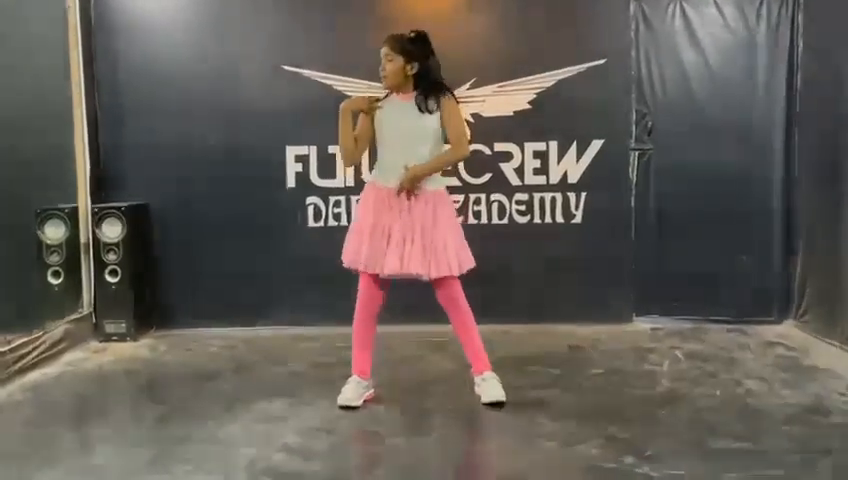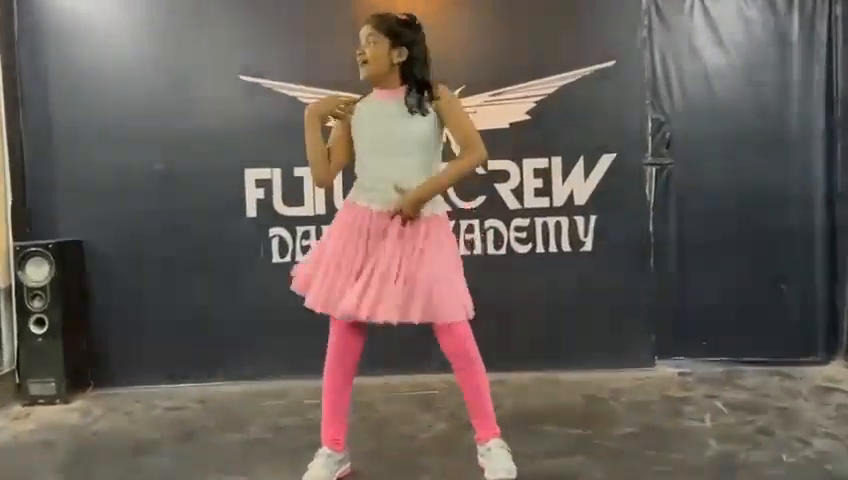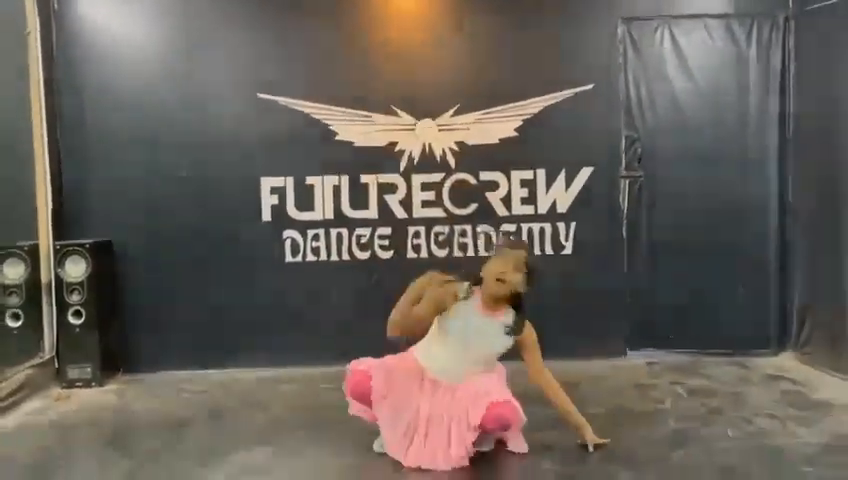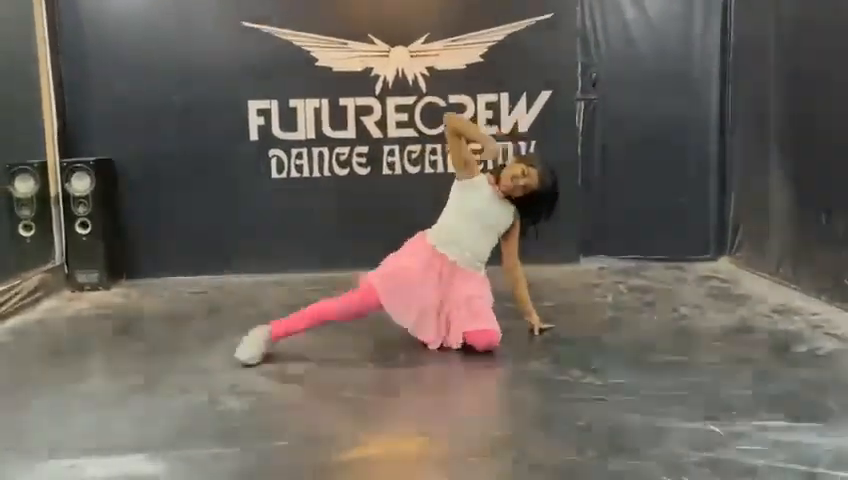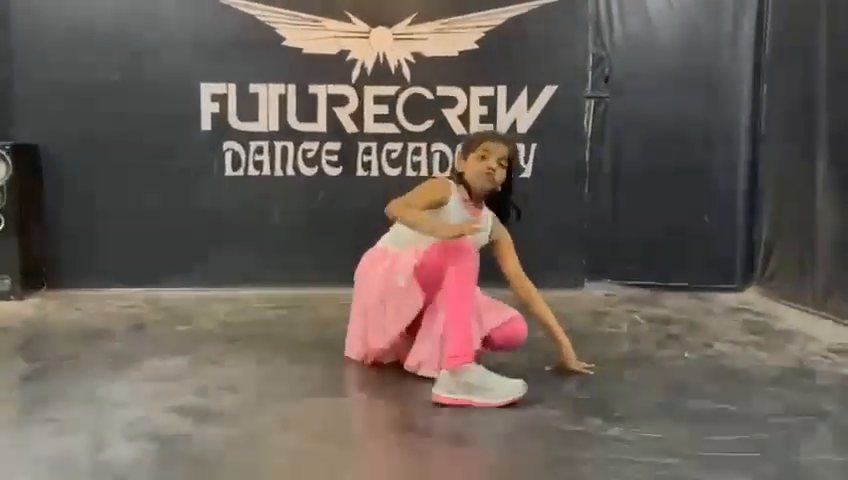
dt=1s
person 1, frame 1
left shoulder: (440, 101)
right shoulder: (375, 108)
left elbow: (460, 149)
right elbow: (350, 158)
left wrist: (418, 172)
right wrist: (347, 112)
left hip: (428, 205)
right hip: (381, 204)
left knee: (451, 295)
right knee: (368, 295)
left ankle: (483, 372)
right ankle: (360, 377)
person 1, frame 2
left shoulder: (434, 99)
right shoulder: (352, 111)
left elbow: (475, 152)
right elbow: (323, 176)
left wrist: (422, 193)
right wrist: (313, 118)
left hip: (422, 230)
right hip: (361, 229)
left knee: (458, 342)
right knee: (342, 345)
left ankle: (490, 441)
person 1, frame 3
left shoulder: (519, 326)
right shoulder: (451, 294)
left elbow: (543, 377)
right elbow: (395, 329)
left wrist: (582, 426)
right wrist: (416, 290)
left hip: (470, 389)
right hip: (418, 374)
left knee: (503, 415)
right knee: (358, 380)
left ankle: (480, 432)
right ankle: (398, 428)
person 1, frame 4
left shoulder: (513, 214)
right shoulder: (471, 175)
left elbow: (512, 263)
right elbow: (450, 122)
left wrist: (530, 314)
right wrist: (484, 139)
left hip: (466, 278)
right hip: (427, 255)
left knee: (487, 341)
right knee: (363, 301)
left ankle: (447, 320)
right ankle: (270, 333)
person 1, frame 5
left shoulder: (492, 225)
right shoulder: (443, 190)
left elbow: (520, 282)
right elbow: (395, 207)
right wrist: (440, 230)
left knee: (514, 332)
right knee: (459, 251)
left ankle: (421, 335)
right ankle: (458, 373)
